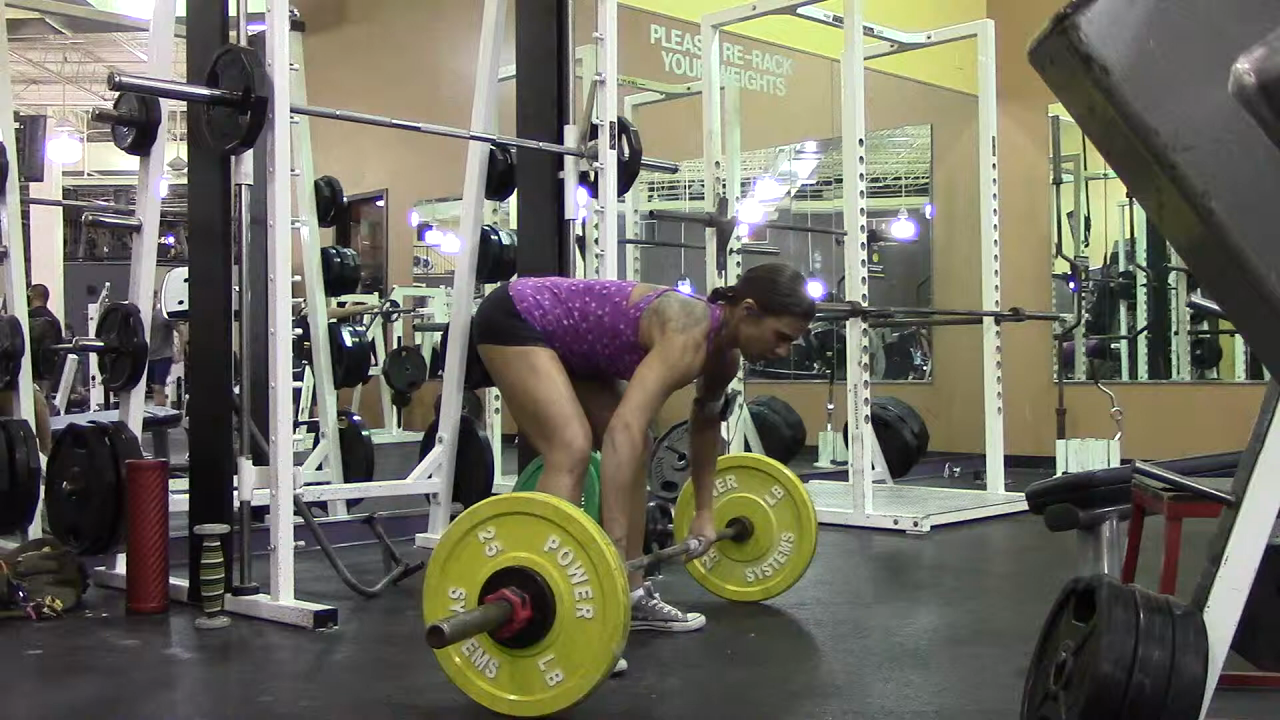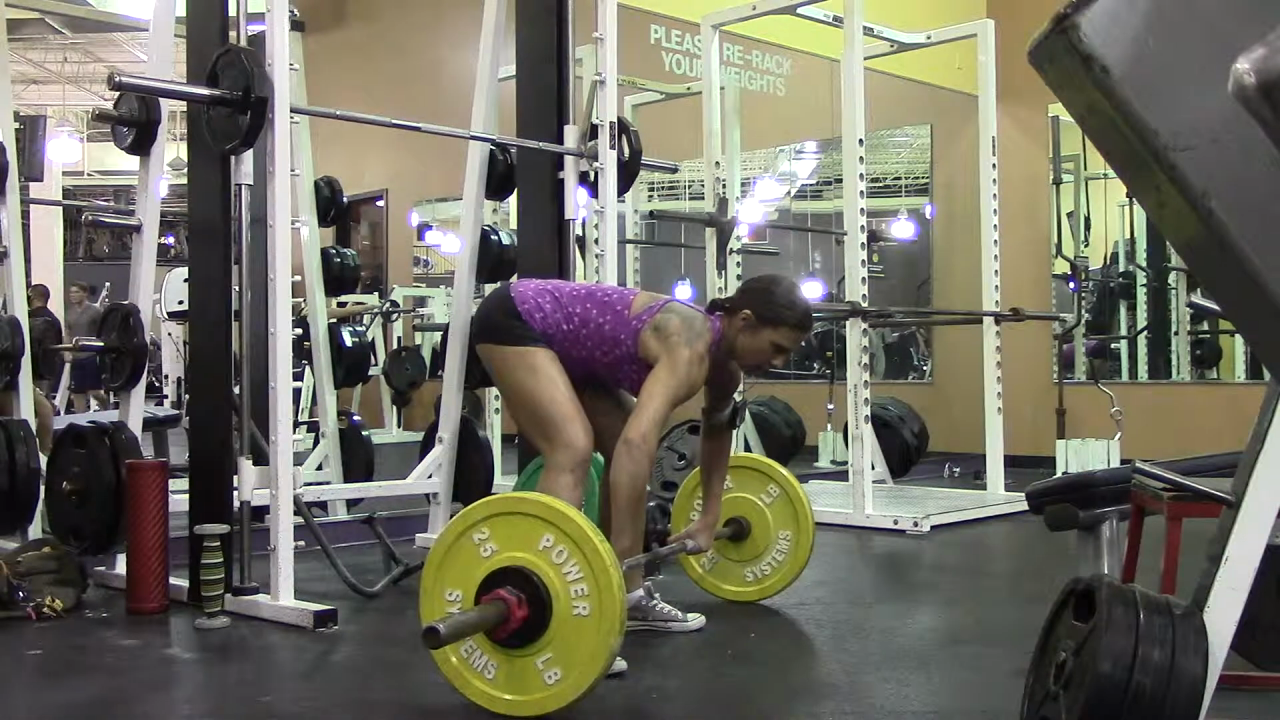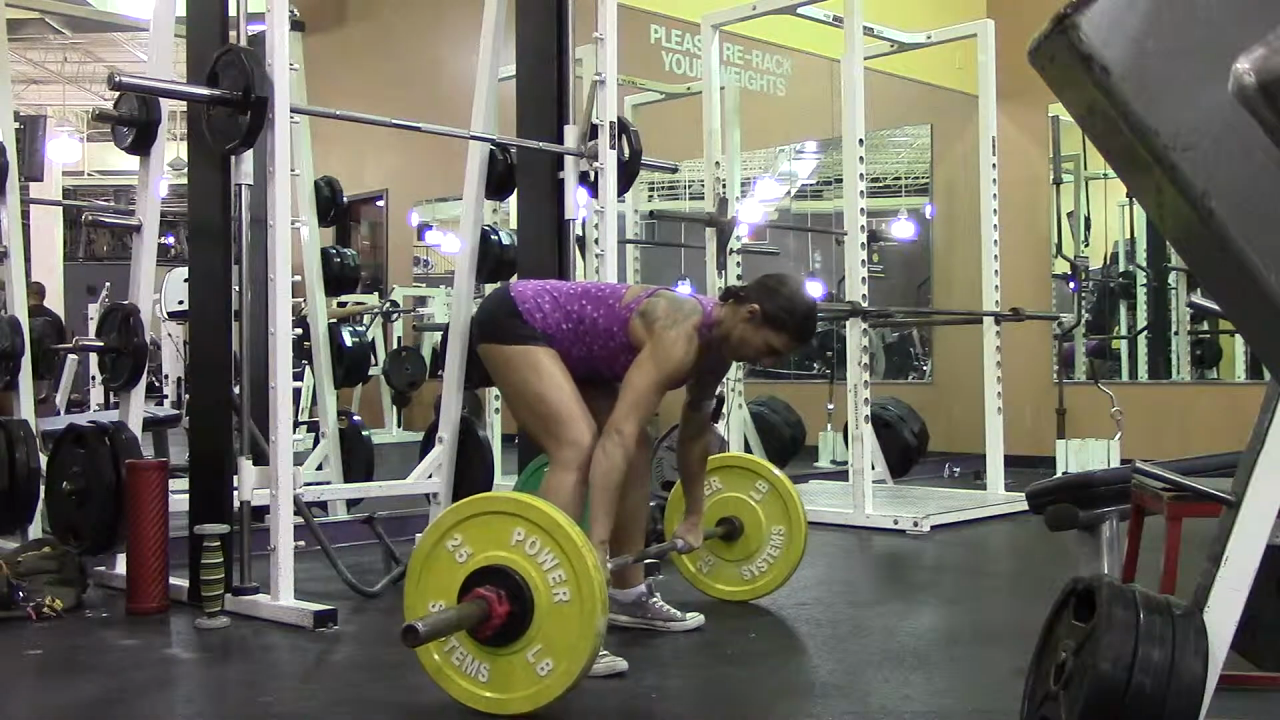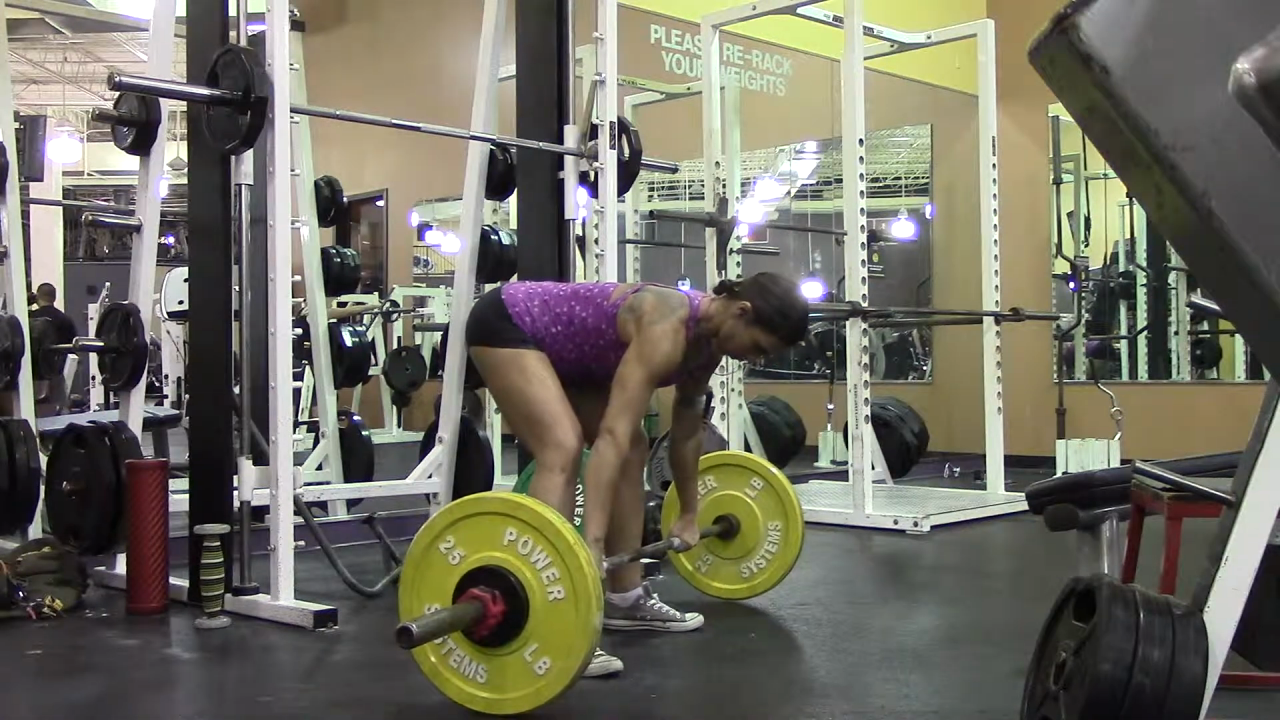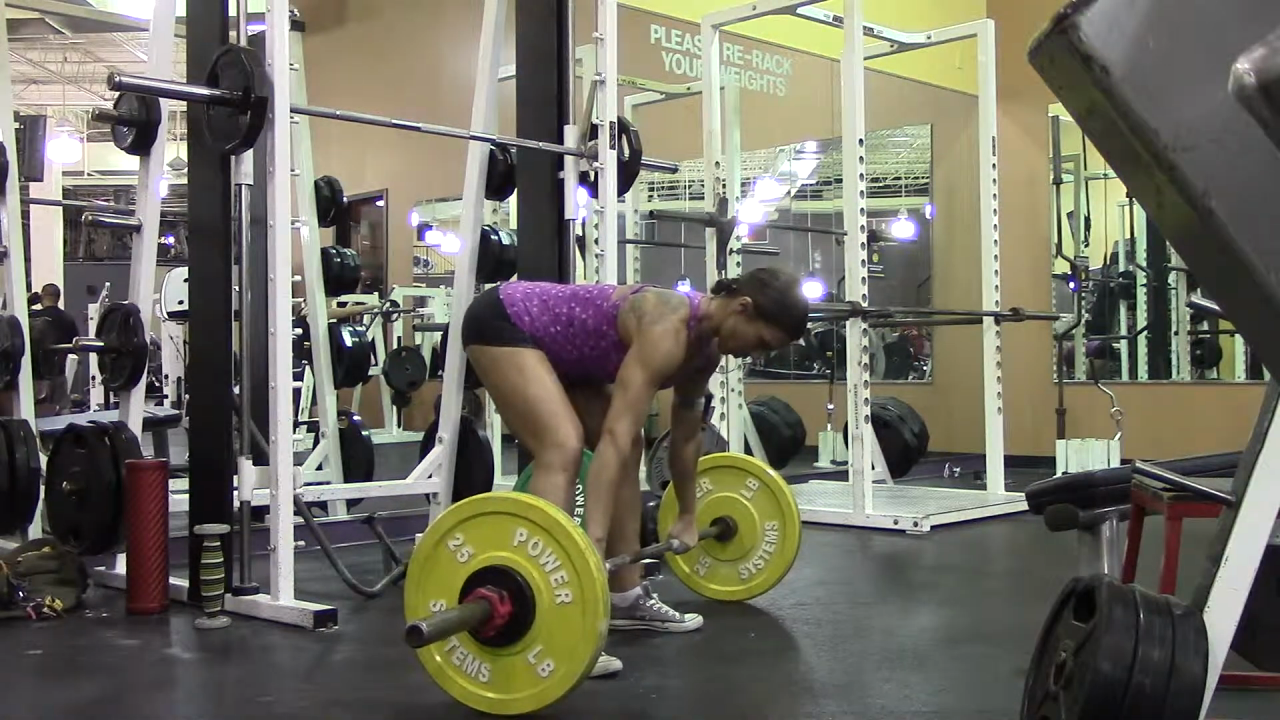
dt=1s
person 1, frame 1
left shoulder: (725, 352)
right shoulder: (690, 333)
left elbow: (705, 424)
right elbow: (624, 429)
left wrist: (704, 512)
right wrist: (614, 541)
left hip: (563, 338)
right hip: (515, 318)
left knee: (635, 451)
right knee: (572, 450)
left ankle: (630, 598)
person 1, frame 2
left shoulder: (726, 362)
right shoulder: (691, 347)
left elbow: (717, 430)
right elbow: (638, 443)
left wrist: (710, 517)
right wrist: (617, 553)
left hip: (562, 339)
right hip: (515, 320)
left knee: (626, 452)
right knee: (573, 451)
left ankle: (629, 598)
person 1, frame 3
left shoulder: (717, 343)
right shoulder: (680, 332)
left elbow: (695, 432)
right elbow: (617, 436)
left wrist: (693, 517)
right wrist: (597, 546)
left hip: (563, 341)
right hip: (514, 321)
left knee: (638, 447)
right knee: (578, 447)
left ankle: (627, 594)
person 1, frame 4
left shoulder: (707, 340)
right shoulder: (667, 328)
left elbow: (687, 430)
right elbow: (612, 435)
left wrist: (688, 515)
right wrist: (592, 544)
left hip: (559, 343)
right hip: (507, 324)
left knee: (634, 449)
right knee: (563, 450)
left ankle: (624, 598)
person 1, frame 5
left shoulder: (705, 344)
right shoulder: (667, 328)
left elbow: (686, 434)
right elbow: (615, 436)
left wrist: (687, 516)
right wrist: (593, 543)
left hip: (553, 341)
right hip: (503, 322)
left knee: (630, 450)
right knee: (564, 450)
left ankle: (625, 599)
